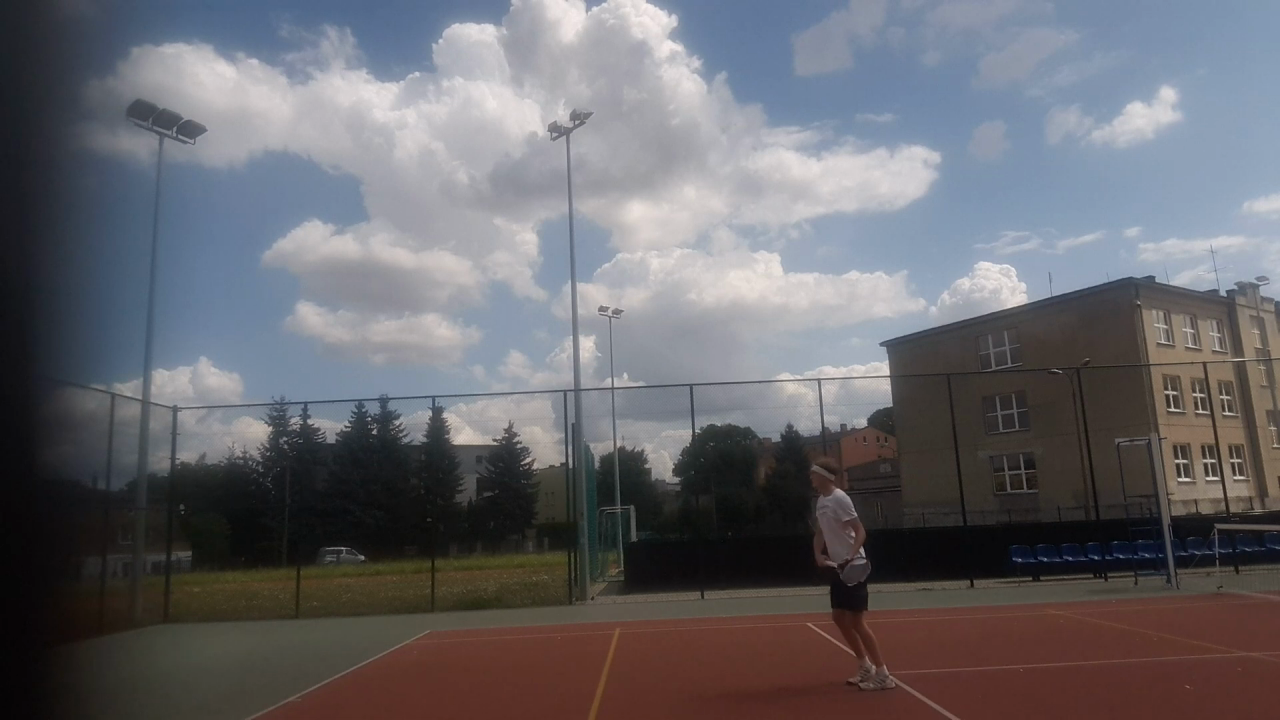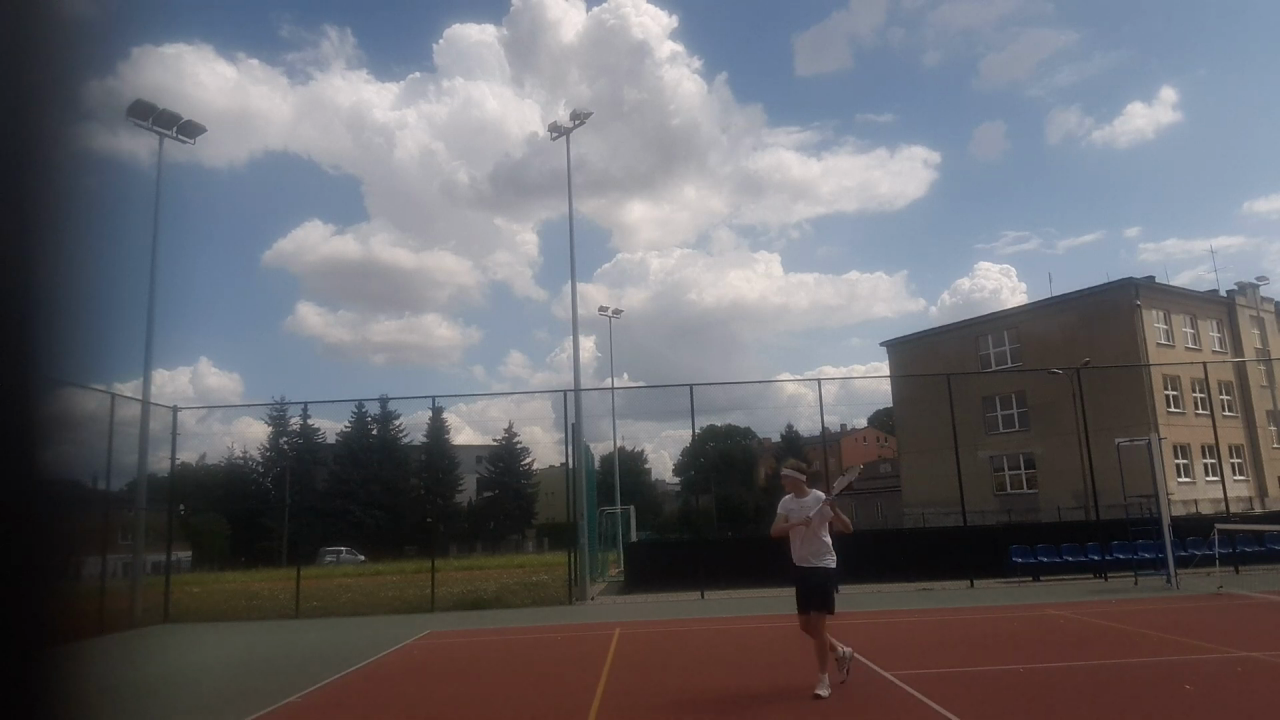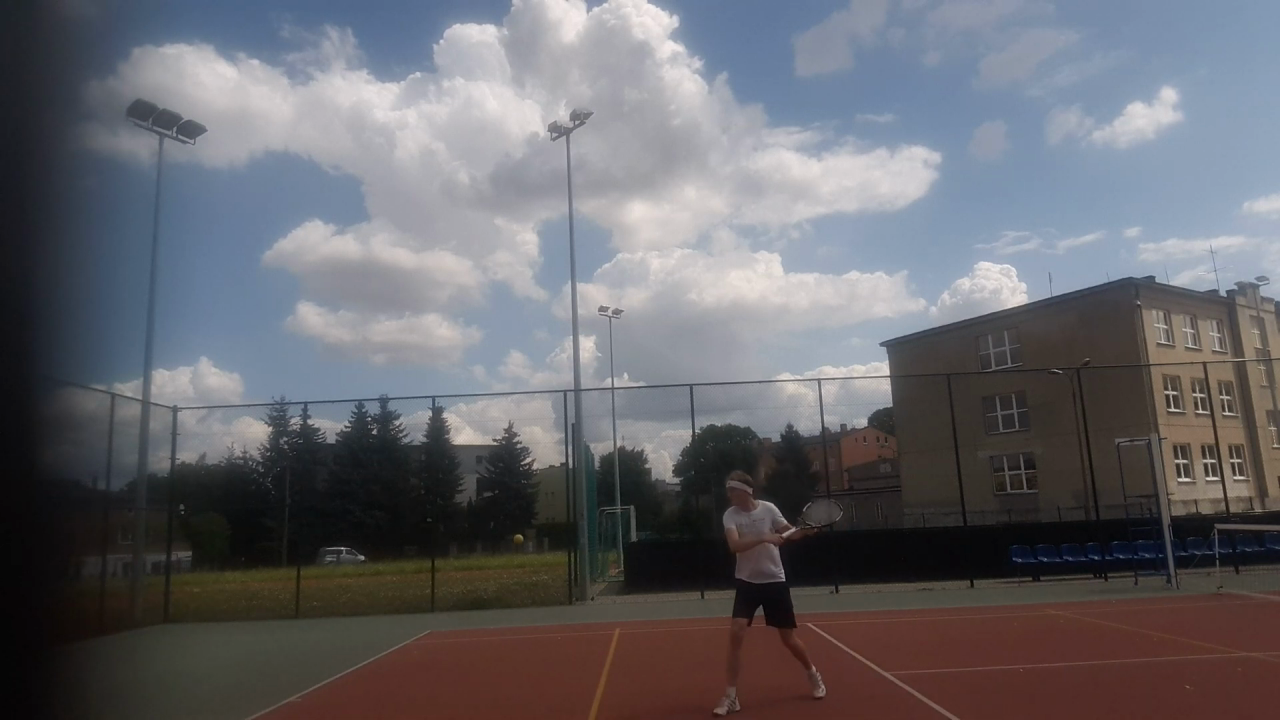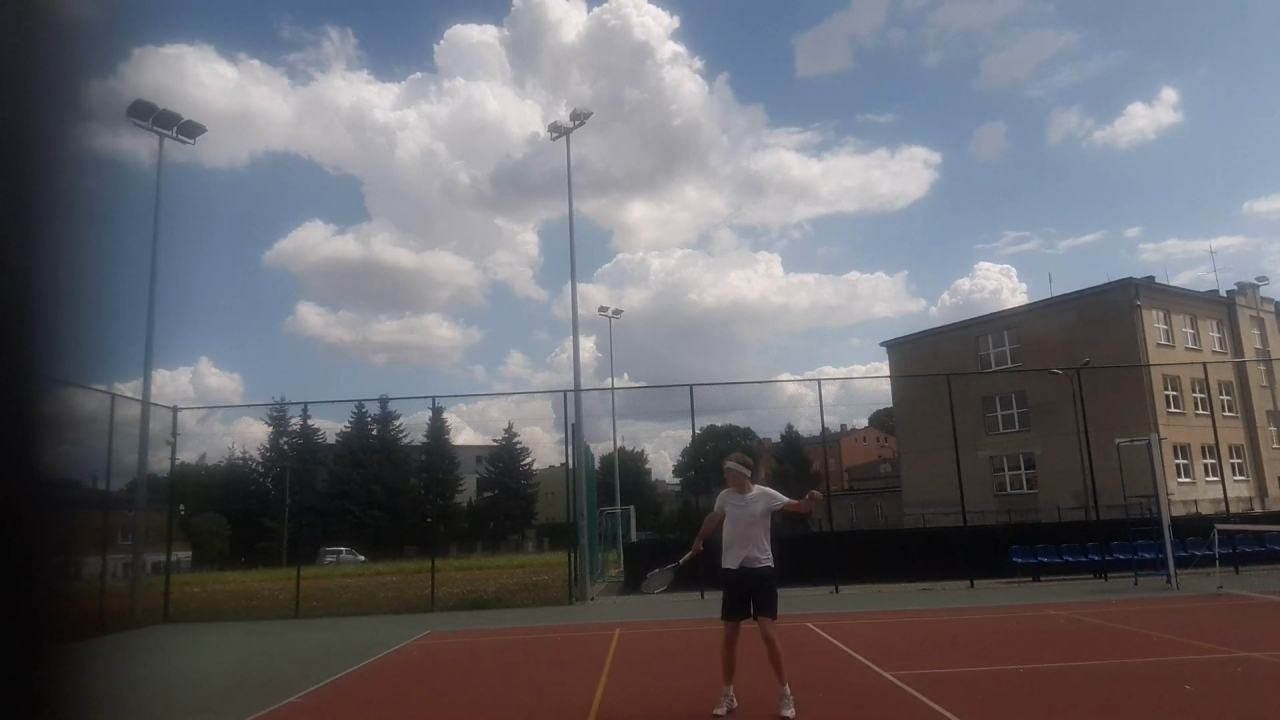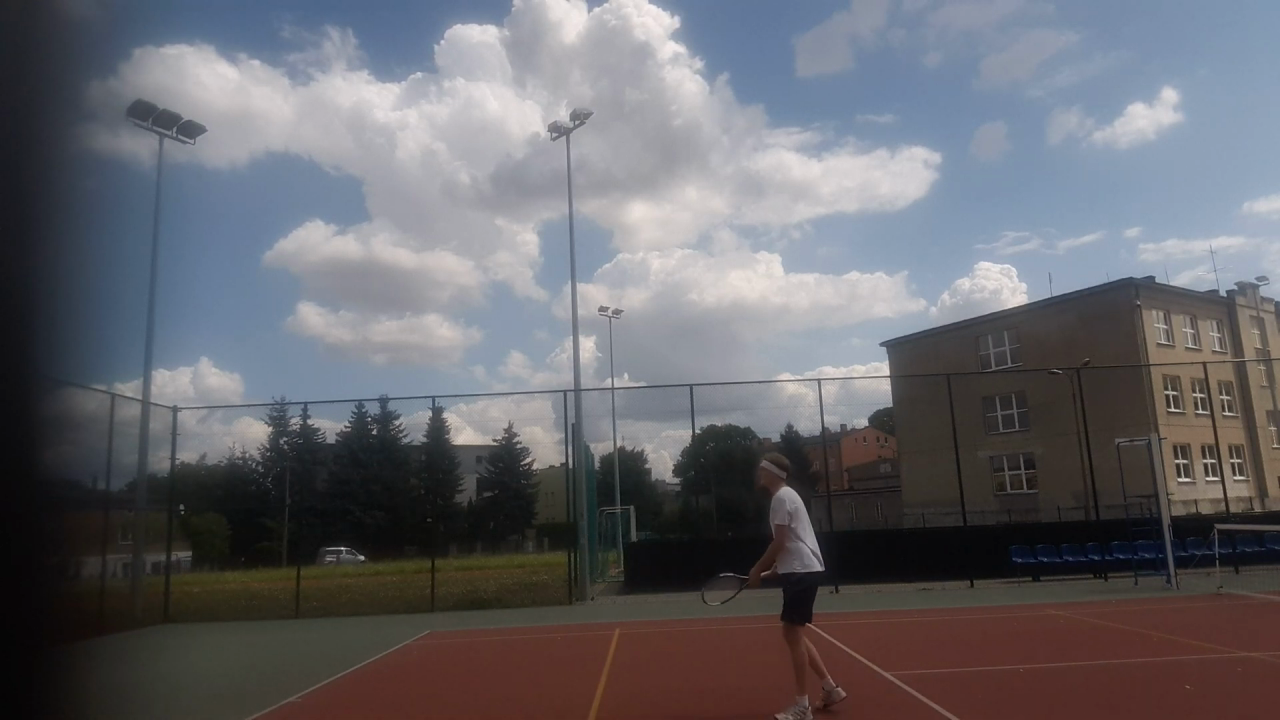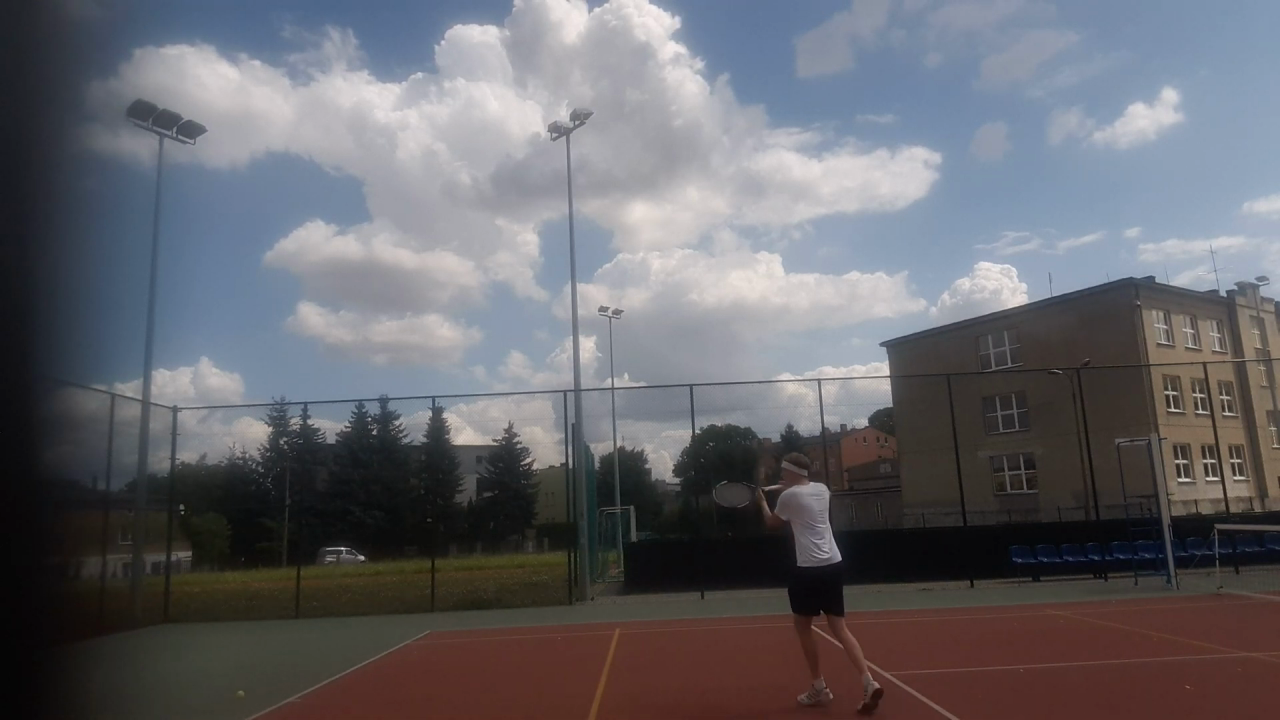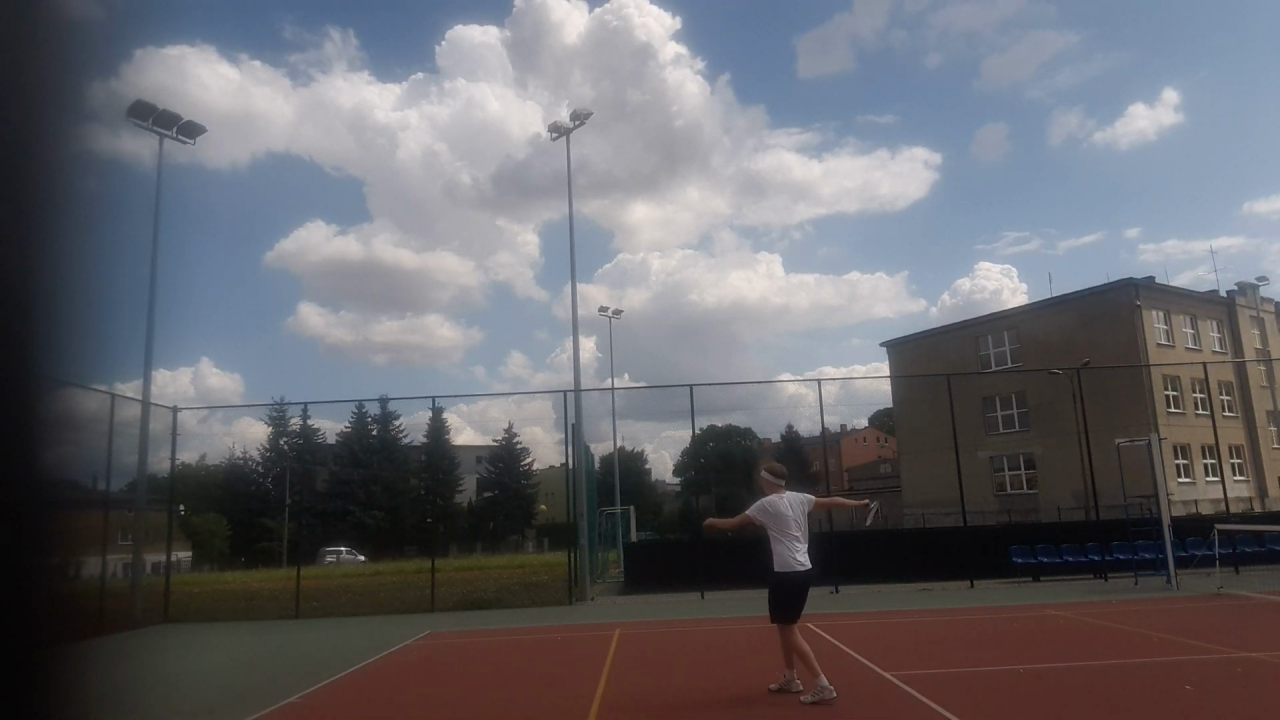
dt=0.5s
person 1, frame 1
left shoulder: (840, 499)
right shoulder: (821, 501)
left elbow: (860, 532)
right elbow: (821, 534)
left wrist: (852, 558)
right wrist: (818, 554)
left hip: (854, 566)
right hip: (839, 568)
left knee: (856, 621)
right knee: (840, 618)
left ankle: (883, 674)
right ankle: (867, 667)
person 1, frame 2
left shoulder: (820, 499)
right shoulder: (786, 502)
left elbow: (847, 528)
right elbow: (774, 532)
left wrist: (833, 510)
right wrist: (795, 523)
left hip: (823, 567)
right hip: (802, 568)
left knee: (818, 625)
right knee: (805, 625)
left ankle: (823, 678)
right ankle: (842, 653)
person 1, frame 3
left shoulder: (768, 509)
right shoulder: (730, 515)
left elbow: (790, 534)
right elbow: (735, 545)
left wrist: (805, 528)
right wrist: (764, 538)
left hip: (775, 581)
right hip: (747, 583)
left knee: (788, 639)
right knee: (736, 634)
left ankle: (814, 676)
right ankle: (731, 696)
person 1, frame 4
left shoulder: (766, 495)
right shoulder: (724, 496)
left elbow: (801, 508)
right elbow: (712, 519)
left wrist: (811, 500)
right wrist: (698, 540)
left hip: (760, 569)
right hip: (733, 571)
left knee: (767, 632)
right knee: (729, 634)
left ankle: (786, 694)
right ankle: (728, 695)
person 1, frame 5
left shoulder: (781, 498)
right shoulder: (786, 495)
left elbow: (779, 543)
left wrist: (757, 570)
right wrist: (774, 569)
left hip: (801, 573)
right hip: (801, 571)
left knee: (793, 636)
right knee: (793, 634)
right ankle: (829, 688)
person 1, frame 6
left shoulder: (788, 496)
right shoulder: (820, 489)
left elbow: (772, 523)
left wrist: (761, 503)
right wrist: (788, 484)
left hip: (809, 568)
right hip: (834, 565)
left knee: (803, 627)
right knee: (839, 628)
left ankle: (819, 688)
right ankle: (869, 682)
person 1, frame 7
left shoulder: (766, 504)
right shoulder: (799, 498)
left elbow: (733, 524)
right elbow: (831, 501)
left wrist: (712, 522)
right wrist: (857, 503)
left hip: (786, 573)
right hip: (803, 570)
left knee: (789, 631)
right knee: (785, 627)
left ankle: (823, 685)
right ankle: (790, 679)
